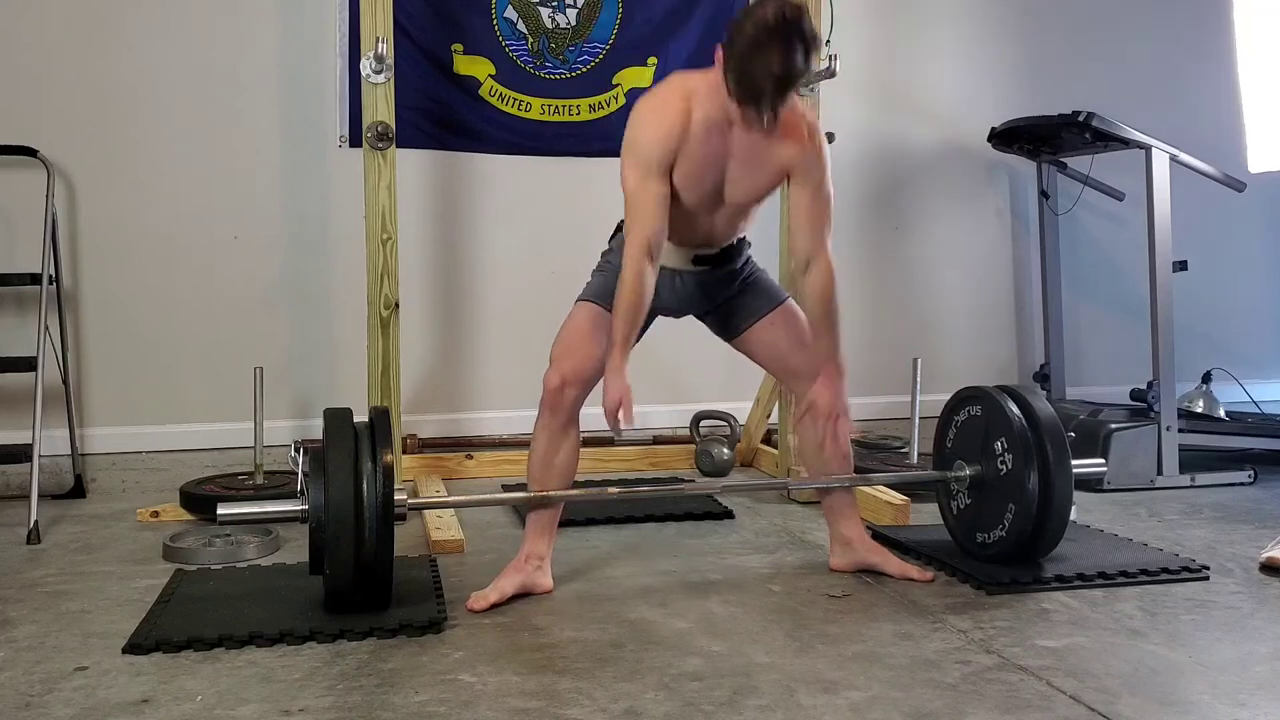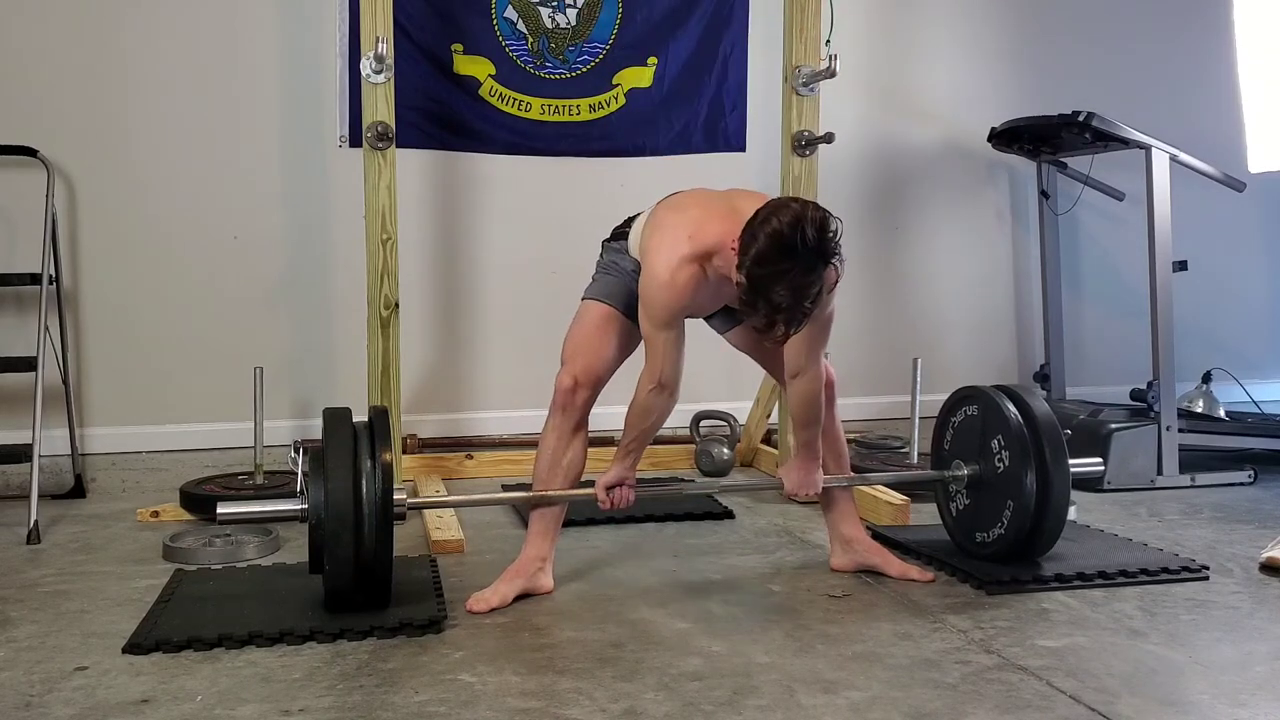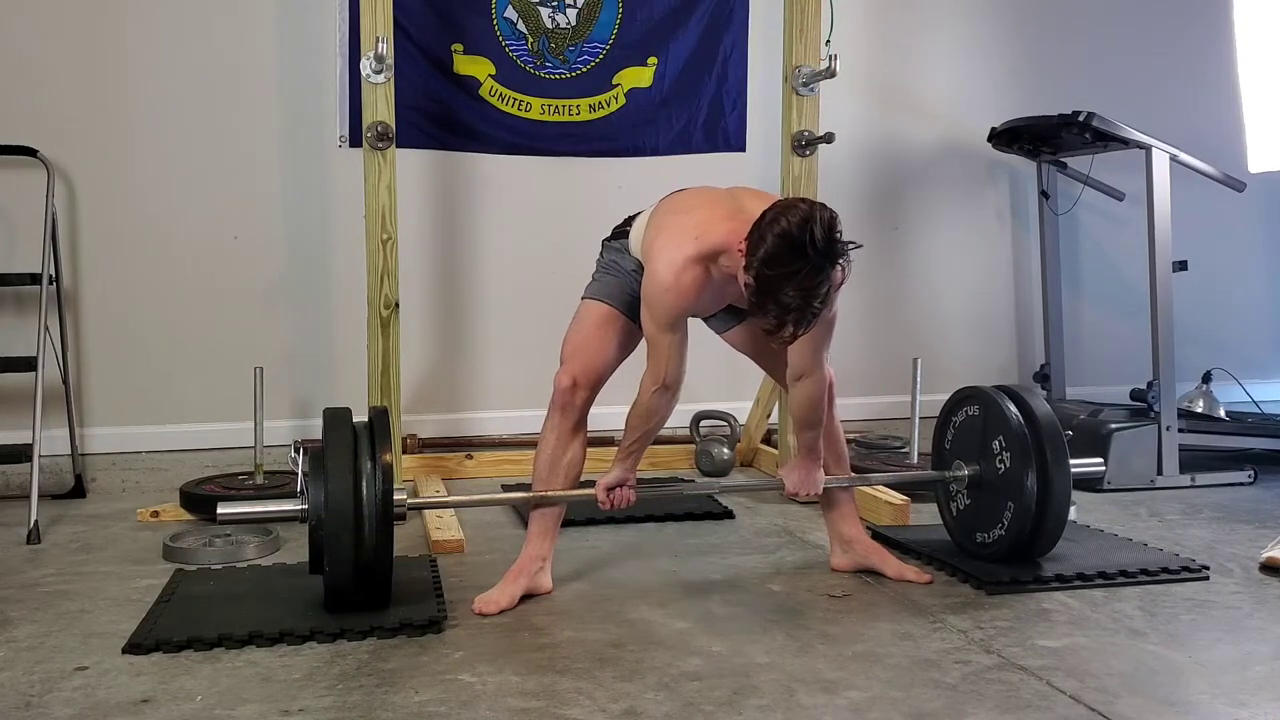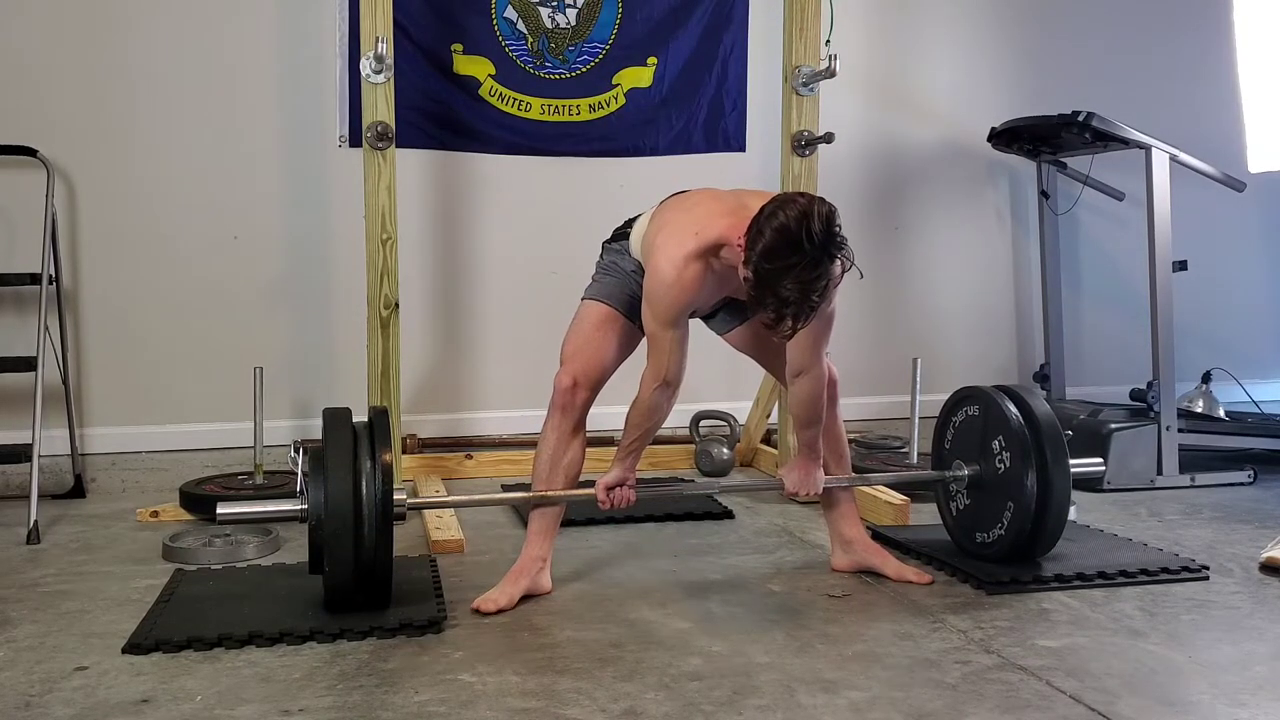
dt=1s
person 1, frame 1
left shoulder: (802, 139)
right shoulder: (665, 114)
left elbow: (813, 260)
right elbow: (643, 253)
left wrist: (826, 374)
right wrist: (617, 362)
left hip: (726, 269)
right hip: (641, 257)
left knee: (821, 376)
right knee: (564, 386)
left ankle: (849, 539)
right ankle: (533, 559)
person 1, frame 2
left shoulder: (813, 267)
right shoulder: (673, 265)
left elbow: (803, 372)
right elbow: (660, 385)
left wrist: (807, 458)
right wrist: (623, 464)
left hip: (723, 274)
right hip: (635, 262)
left knee: (821, 382)
right knee: (574, 386)
left ankle: (849, 540)
right ankle: (534, 561)
person 1, frame 3
left shoulder: (817, 267)
right shoulder: (675, 269)
left elbow: (805, 375)
right elbow: (663, 385)
left wrist: (808, 459)
left hip: (730, 274)
right hip: (635, 260)
left knee: (821, 382)
right knee: (573, 385)
left ankle: (848, 541)
right ankle: (534, 562)
person 1, frame 4
left shoulder: (817, 261)
right shoulder: (677, 263)
left elbow: (805, 372)
right elbow: (663, 382)
left wrist: (808, 457)
left hip: (725, 279)
right hip: (636, 264)
left knee: (824, 380)
right knee: (573, 385)
left ankle: (849, 541)
right ankle: (534, 563)
